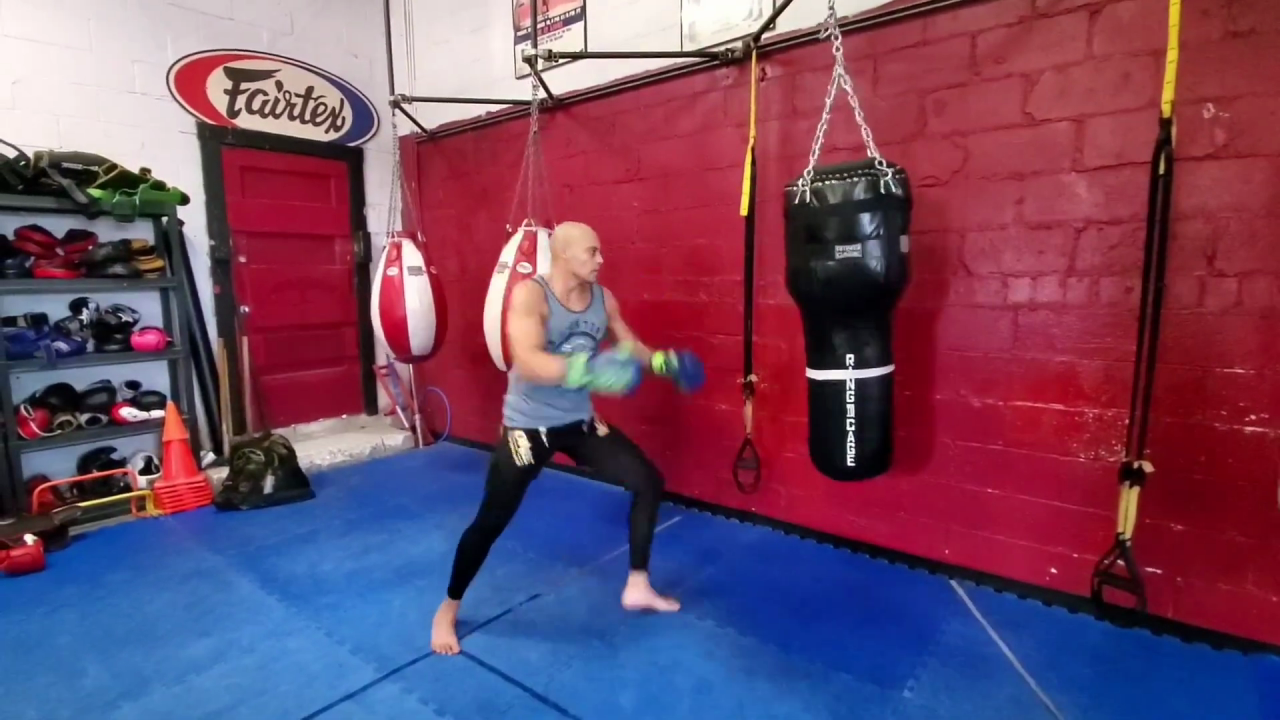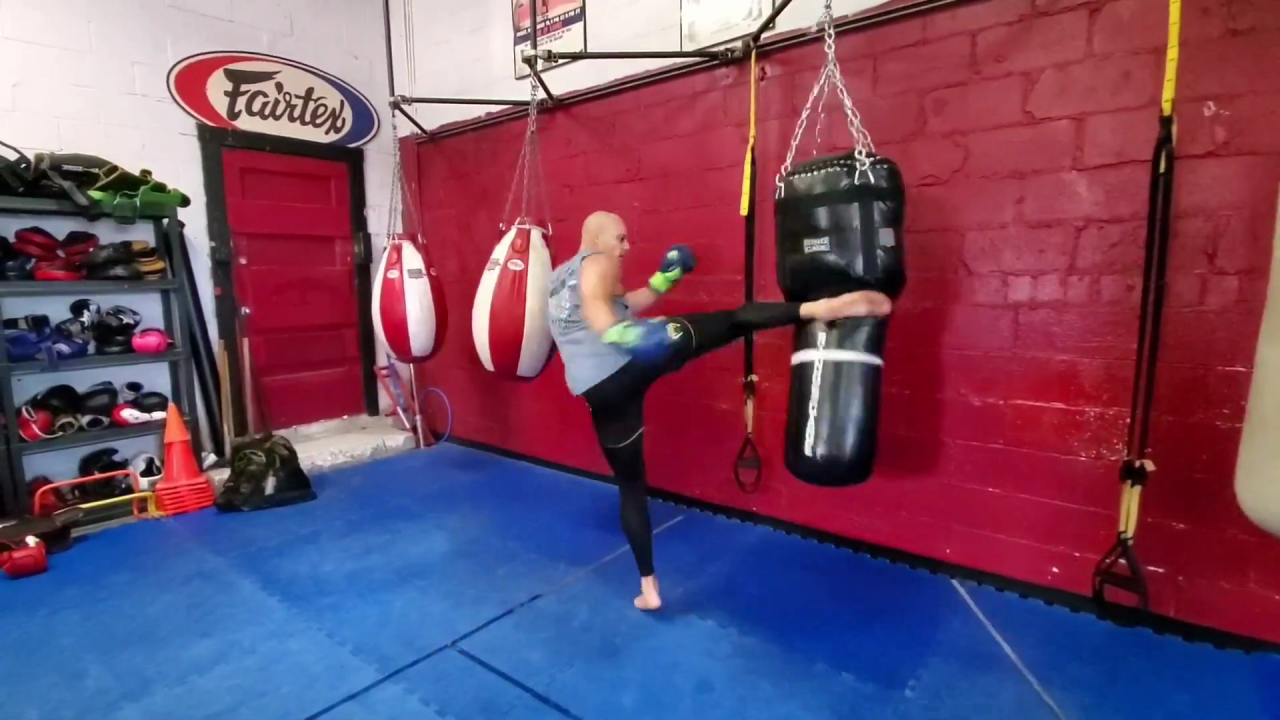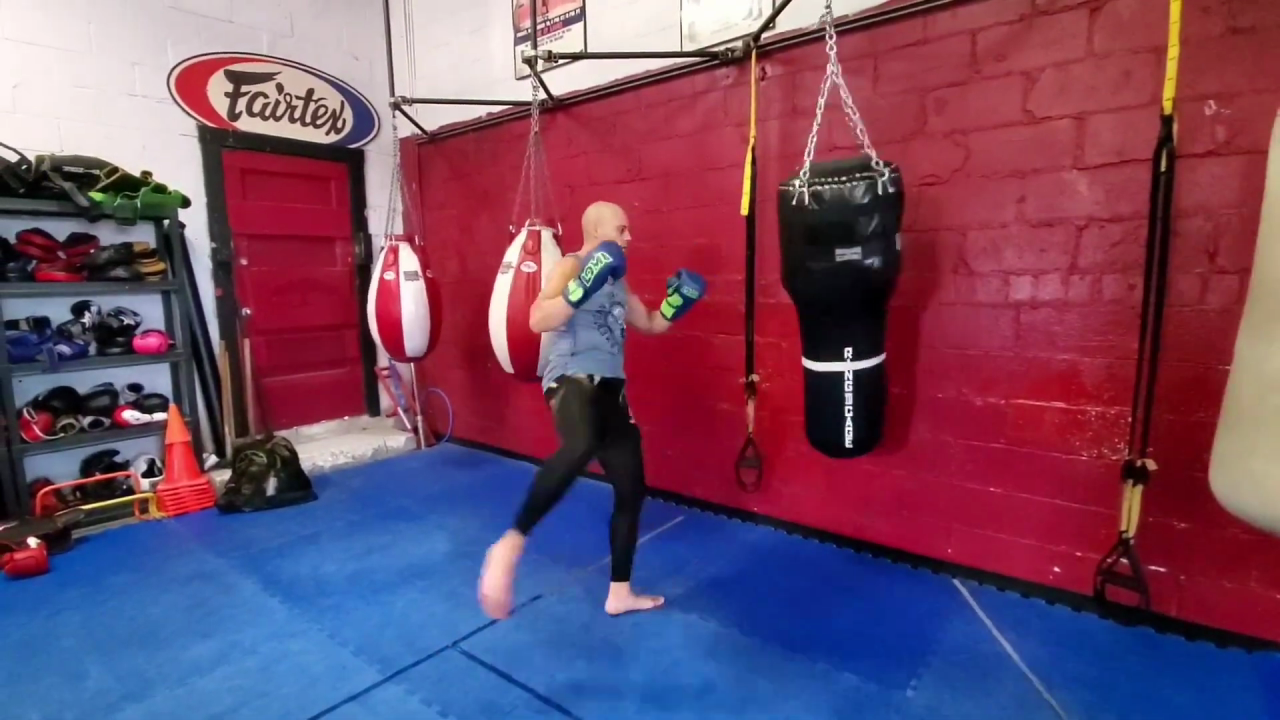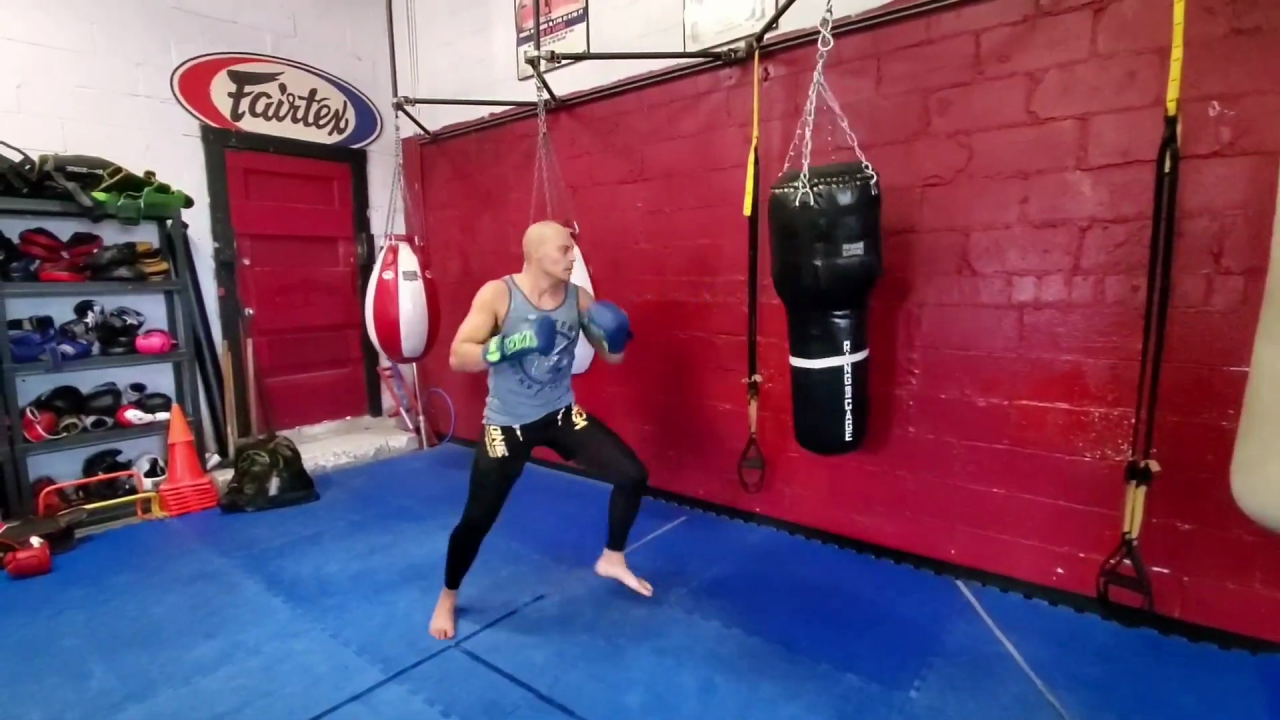
dt=0.4s
person 1, frame 1
left shoulder: (602, 298)
right shoulder: (530, 294)
left elbow: (631, 350)
right elbow: (526, 362)
left wrist: (672, 364)
right wrist: (593, 373)
left hip: (579, 420)
right hip: (529, 426)
left knee: (649, 482)
right knee: (491, 521)
left ankle: (638, 587)
right ankle: (448, 609)
person 1, frame 2
left shoulder: (562, 278)
right shoulder: (596, 262)
right elbow: (597, 314)
left wrist: (665, 278)
right wrist: (632, 335)
left hip: (596, 390)
right hip: (626, 368)
left knee: (630, 486)
right knee: (731, 320)
left ankle: (647, 588)
right ankle: (824, 309)
person 1, frame 3
left shoulder: (613, 279)
right shoulder: (572, 269)
left elbow: (651, 323)
right elbow: (540, 321)
left wrist: (678, 300)
right wrist: (585, 286)
left hip: (610, 390)
right hip: (575, 382)
left knee: (632, 489)
right knee: (577, 451)
left ankle: (620, 592)
right ankle: (510, 545)
person 1, frame 4
left shoulder: (579, 298)
right shoulder: (496, 294)
left elbow: (612, 356)
right elbow: (458, 357)
left wrist: (613, 337)
right wrist: (506, 346)
left hip: (561, 415)
right hip: (507, 423)
left knee: (633, 474)
right knee: (477, 519)
left ankle: (613, 559)
right ankle: (447, 598)
